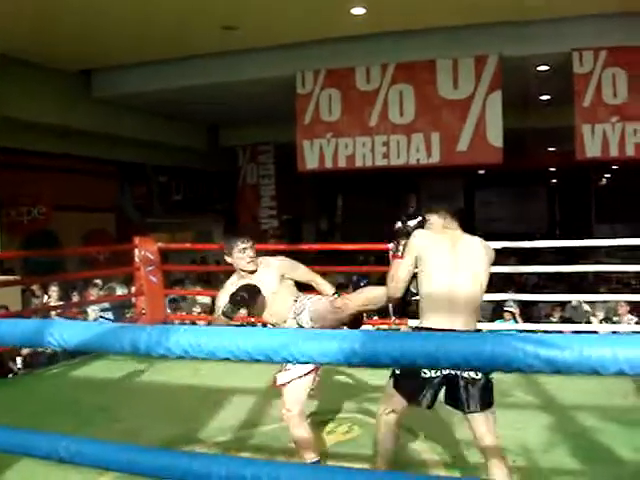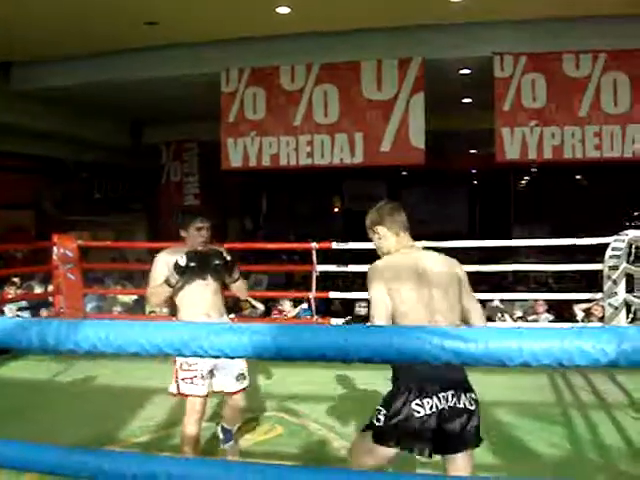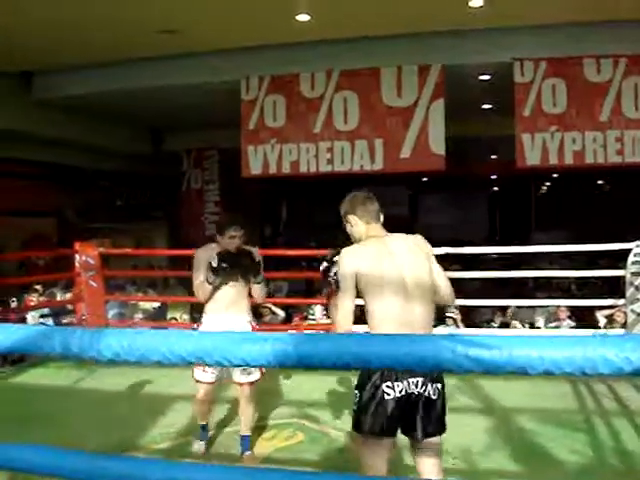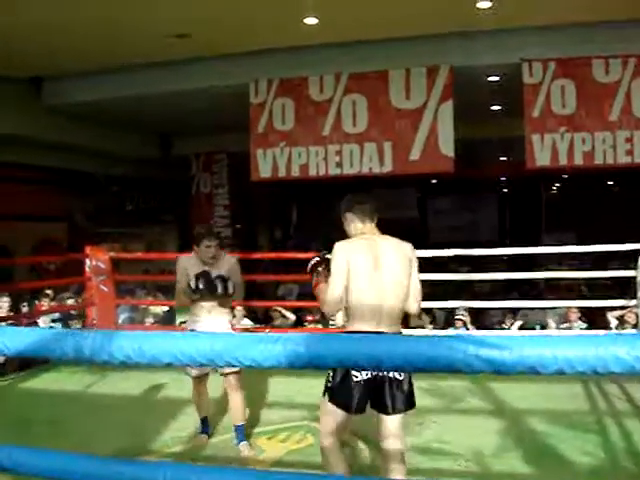
dt=0.5s
person 1, frame 1
left shoulder: (423, 239)
right shoulder: (484, 249)
left elbow: (394, 290)
left wrist: (397, 254)
left knee: (388, 414)
right knee: (488, 441)
person 1, frame 2
left shoulder: (381, 269)
right shoulder: (450, 264)
right elbow: (480, 328)
left hip: (413, 383)
right hip: (457, 386)
left knee: (359, 464)
person 1, frame 3
left shoulder: (351, 257)
right shoulder: (419, 244)
left elbow: (342, 329)
right elbow: (448, 298)
left wrist: (333, 290)
left hip: (385, 367)
person 1, frame 4
left shoulder: (345, 248)
right shoulder: (406, 250)
left elbow: (331, 306)
right elbow: (413, 307)
left wrist: (319, 278)
left knee: (328, 437)
right knee: (393, 449)
person 2, frame 1
left shoulder: (277, 264)
right shoulder: (229, 290)
left elbow: (314, 279)
left wrist: (337, 296)
right wrist: (229, 312)
left hip: (309, 313)
left knee: (346, 303)
right knee: (292, 412)
person 2, frame 2
left shoulder: (217, 254)
right shoulder: (166, 258)
left elbow: (243, 293)
right elbow: (154, 301)
left wrist: (230, 271)
right wrist: (176, 275)
left knee: (238, 401)
right knee: (195, 409)
left ankle: (226, 432)
person 2, frame 3
left shoulder: (251, 254)
right shoulder: (204, 254)
left elbow: (260, 296)
right elbow: (200, 295)
left wrist: (255, 272)
right wrist: (214, 271)
left hip: (242, 326)
right hip: (212, 325)
left knee: (246, 391)
right knee: (203, 391)
left ankle: (245, 446)
right ankle: (203, 429)
person 2, frame 4
left shoulder: (230, 261)
right shoulder: (184, 262)
left elbow: (240, 297)
right elbow: (179, 301)
left wrist: (230, 292)
right wrist: (193, 291)
left hip: (223, 325)
right hip: (197, 325)
left knee: (233, 382)
right knee: (199, 383)
left ankle: (241, 436)
right ankle: (205, 426)
